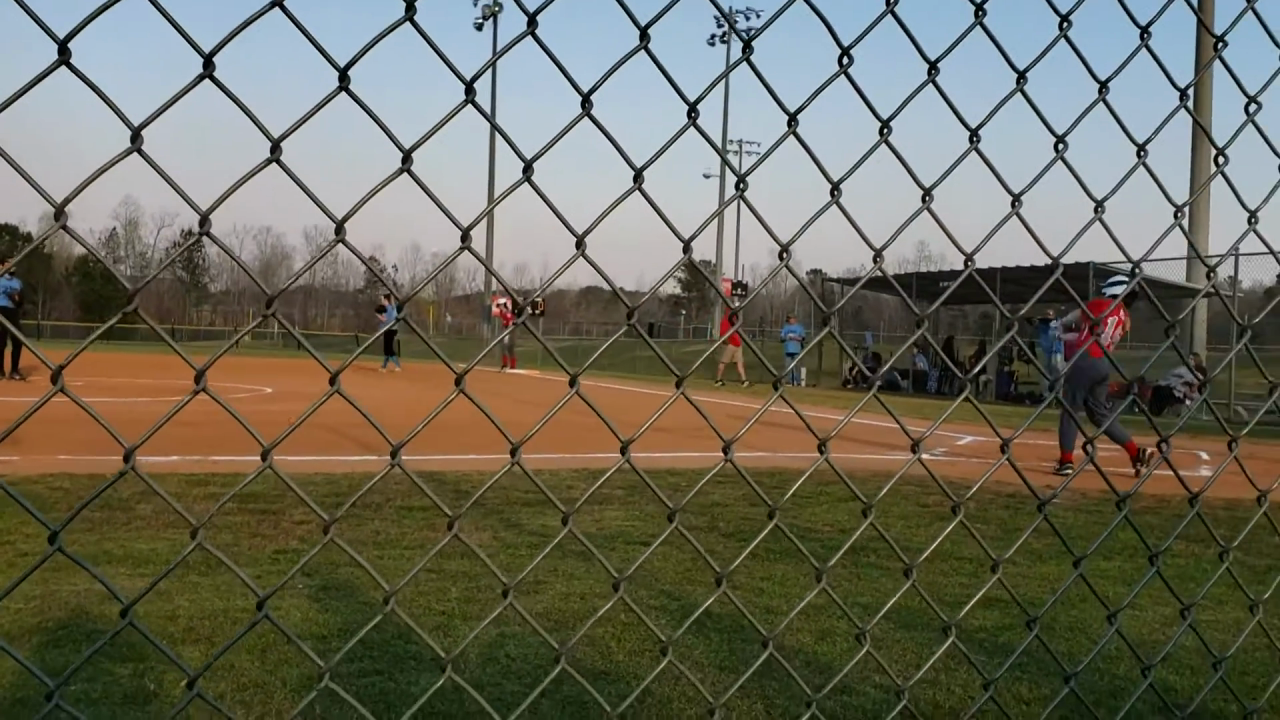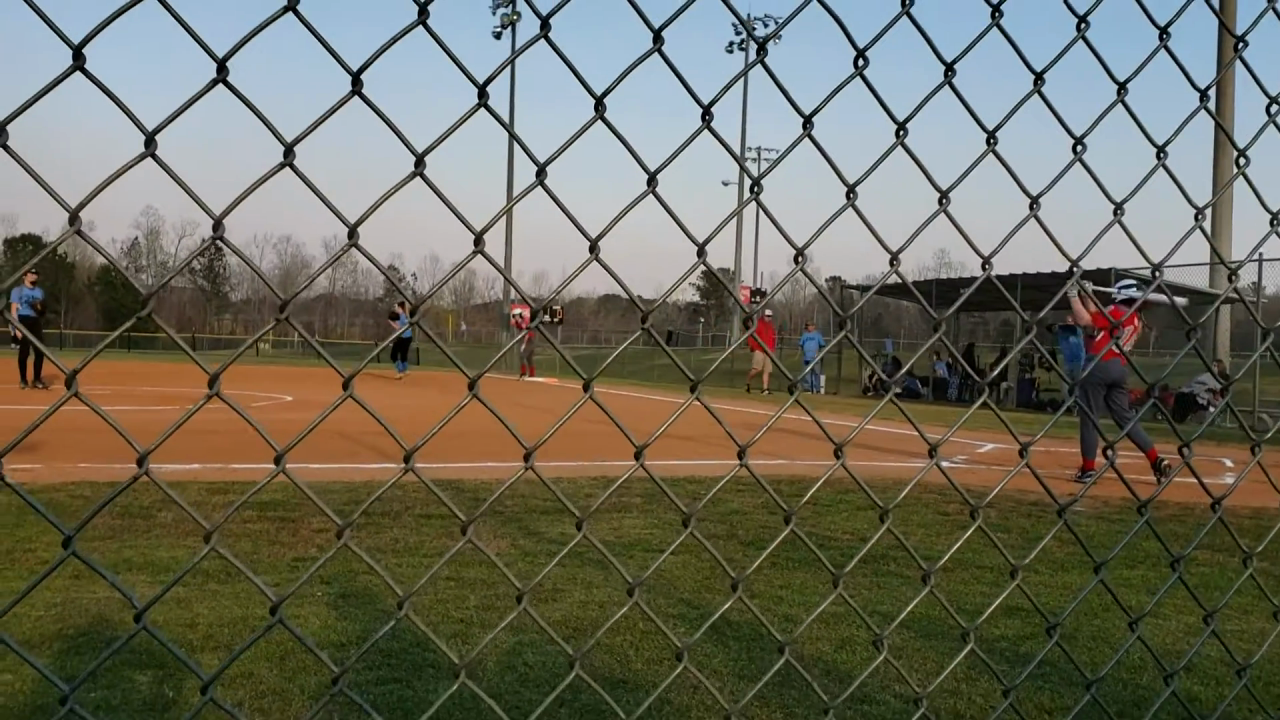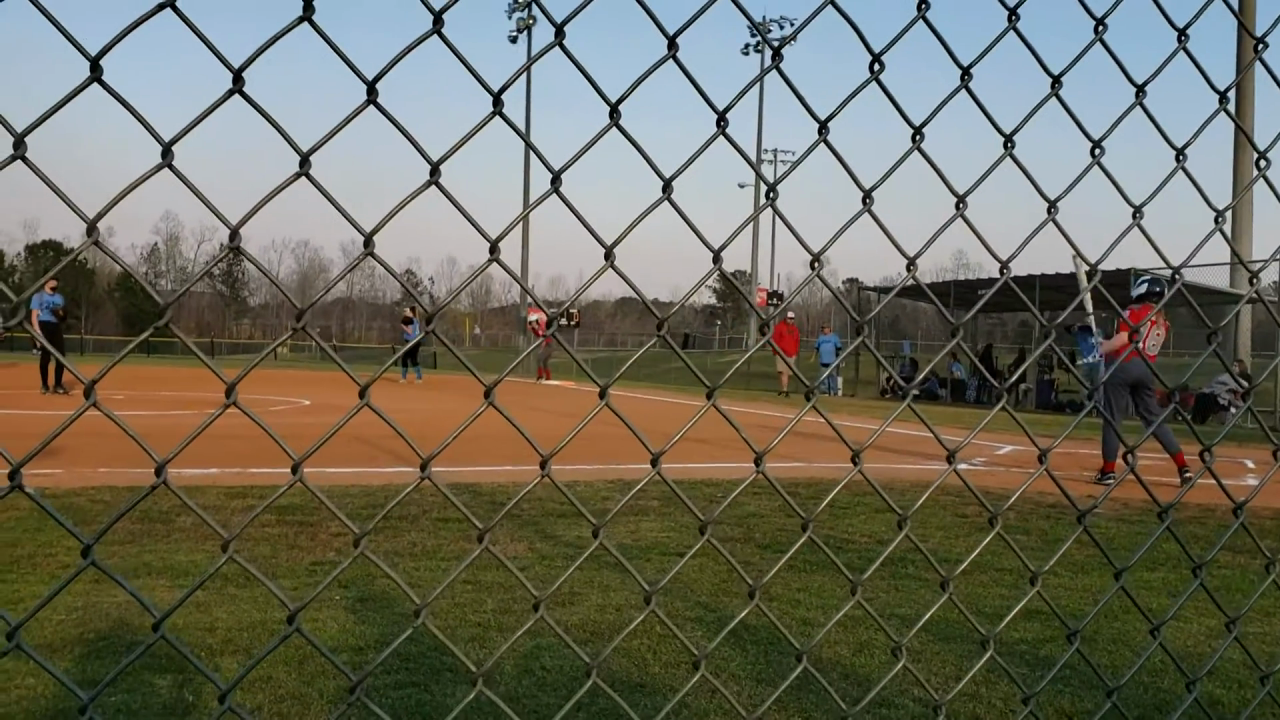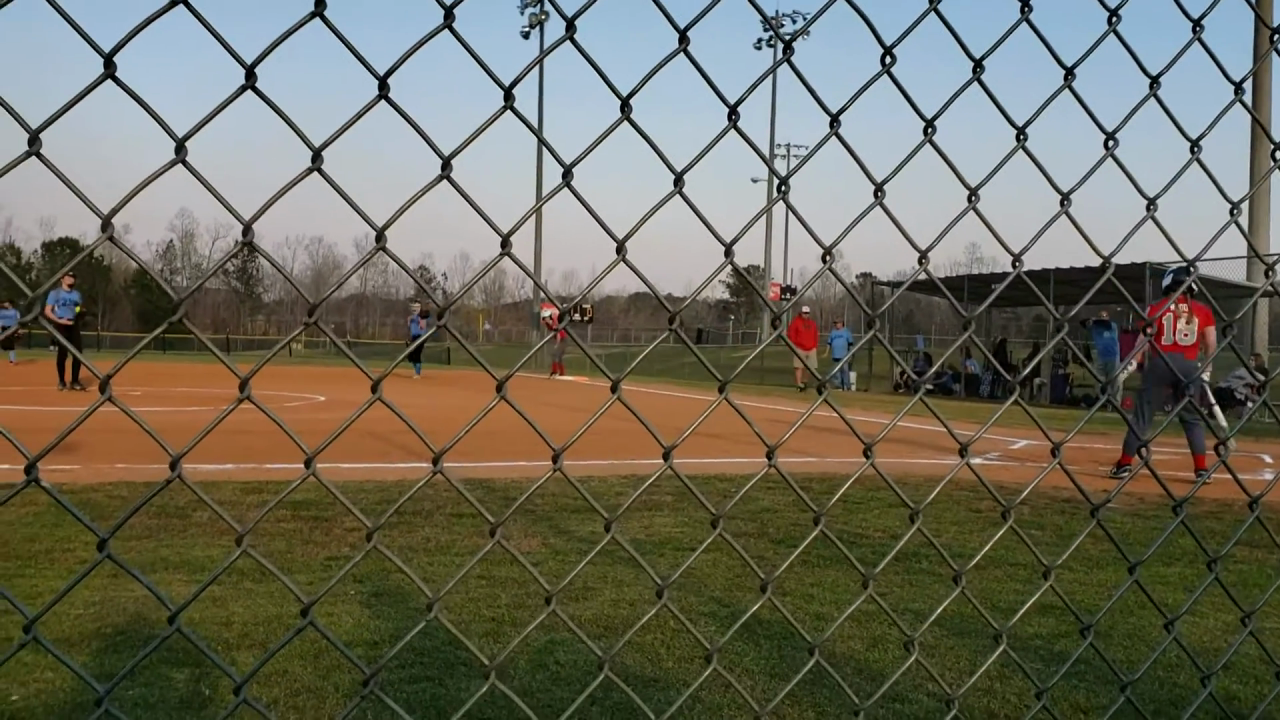
dt=0.3s
person 1, frame 1
left shoulder: (1103, 304)
right shoulder: (1125, 318)
left elbow: (1077, 316)
left wrist: (1064, 323)
right wrist: (1071, 336)
left hip: (1084, 362)
right hip: (1102, 365)
left knee: (1070, 412)
right knee: (1101, 415)
left ankle: (1066, 462)
right ankle: (1137, 452)
person 1, frame 2
left shoulder: (1118, 311)
right shoulder: (1136, 319)
left elbow: (1084, 320)
right elbow: (1098, 316)
left wrist: (1073, 296)
right wrist: (1085, 295)
left hip: (1099, 366)
right hip: (1119, 369)
left knee: (1089, 417)
right knee: (1126, 418)
left ankle: (1088, 469)
right ankle: (1156, 460)
person 1, frame 3
left shoulder: (1134, 311)
right shoulder: (1164, 321)
left elbow: (1122, 340)
left wrist: (1100, 350)
right wrist: (1107, 346)
left hip: (1122, 368)
right hip: (1147, 372)
left knee: (1112, 420)
right knee: (1154, 421)
left ankle: (1108, 471)
right ankle: (1184, 468)
person 1, frame 4
left shoulder: (1157, 308)
right shoulder: (1202, 309)
left elbow: (1145, 338)
right elbow: (1211, 341)
right wrist: (1206, 365)
left hip: (1160, 364)
right hip: (1190, 366)
left knee: (1142, 415)
right knee: (1192, 418)
left ankle: (1124, 464)
right ankle: (1201, 469)
